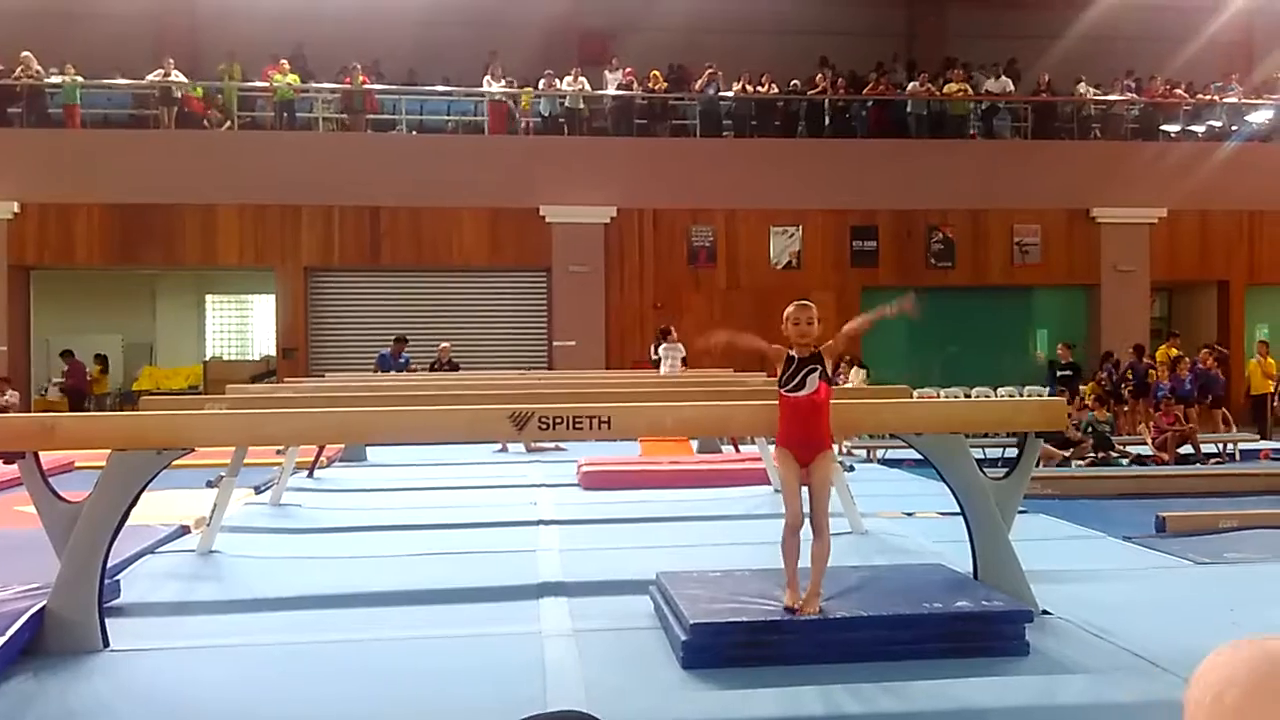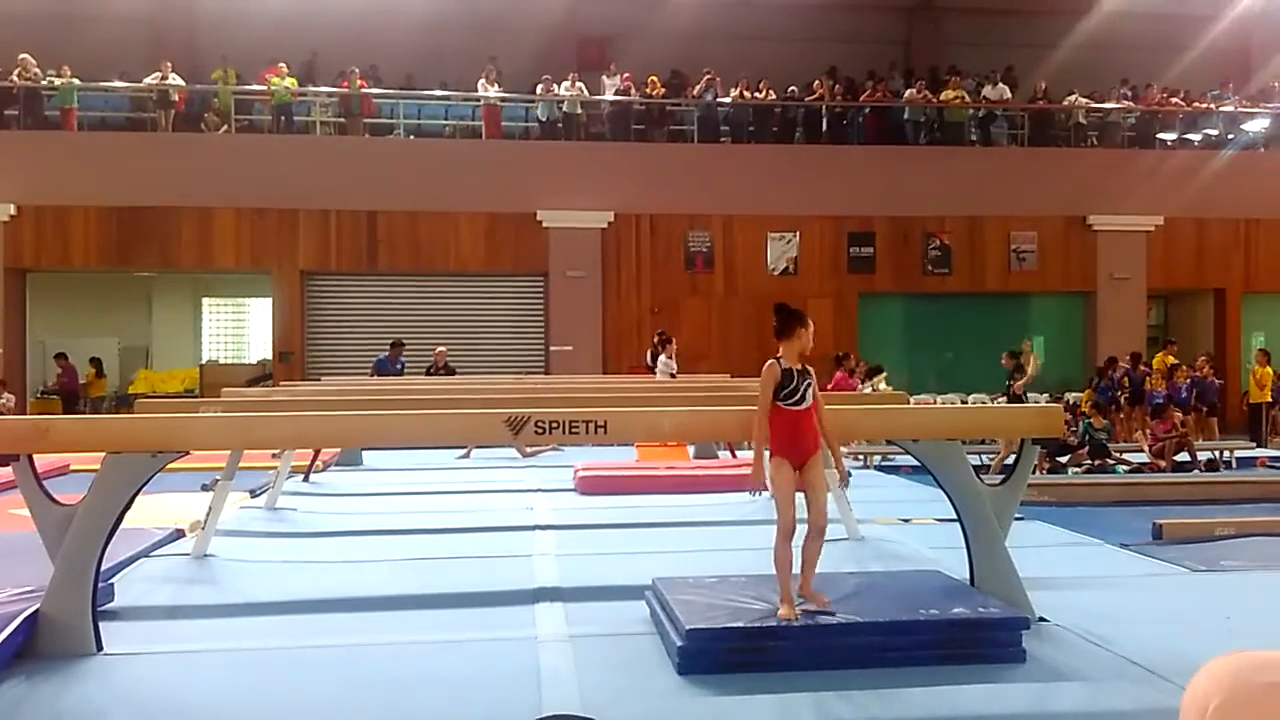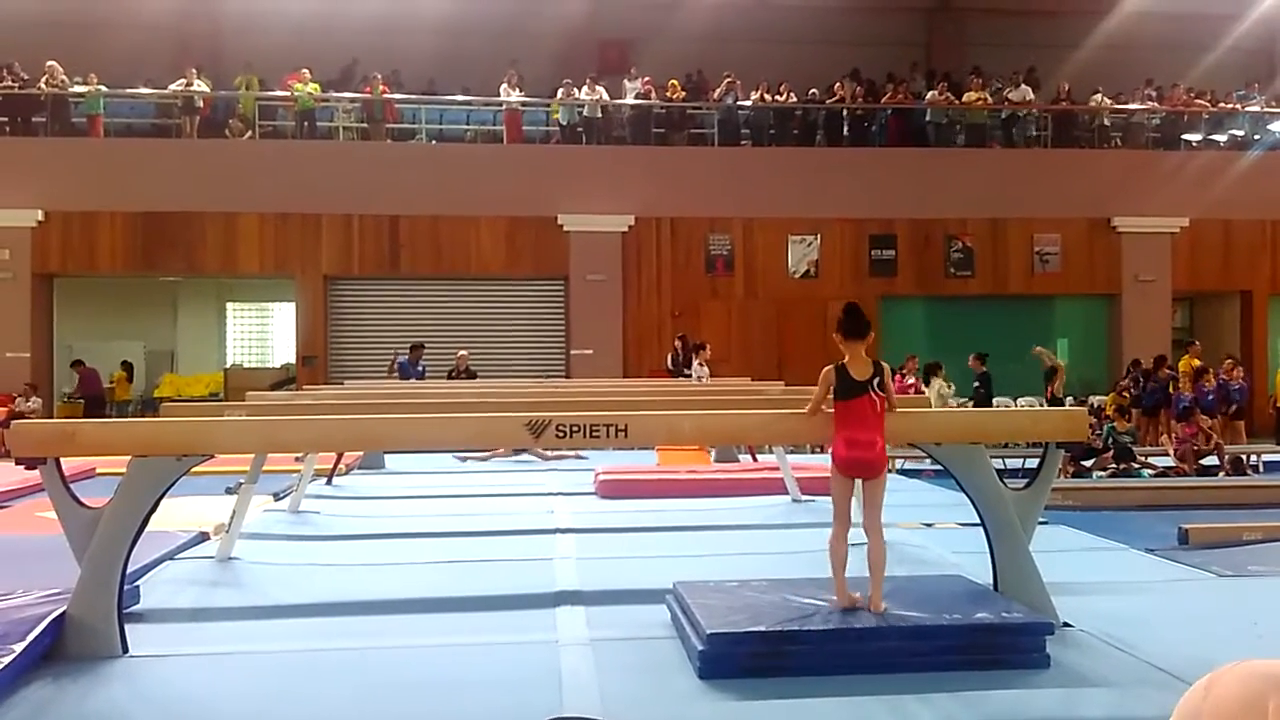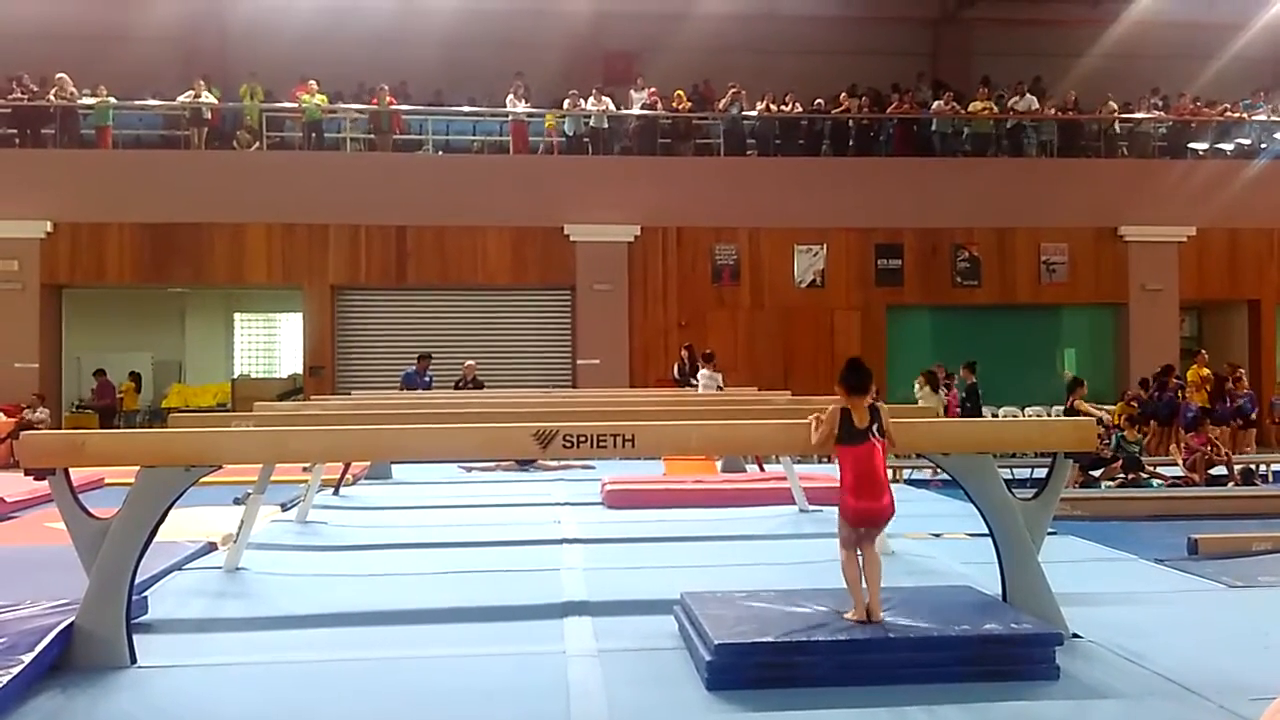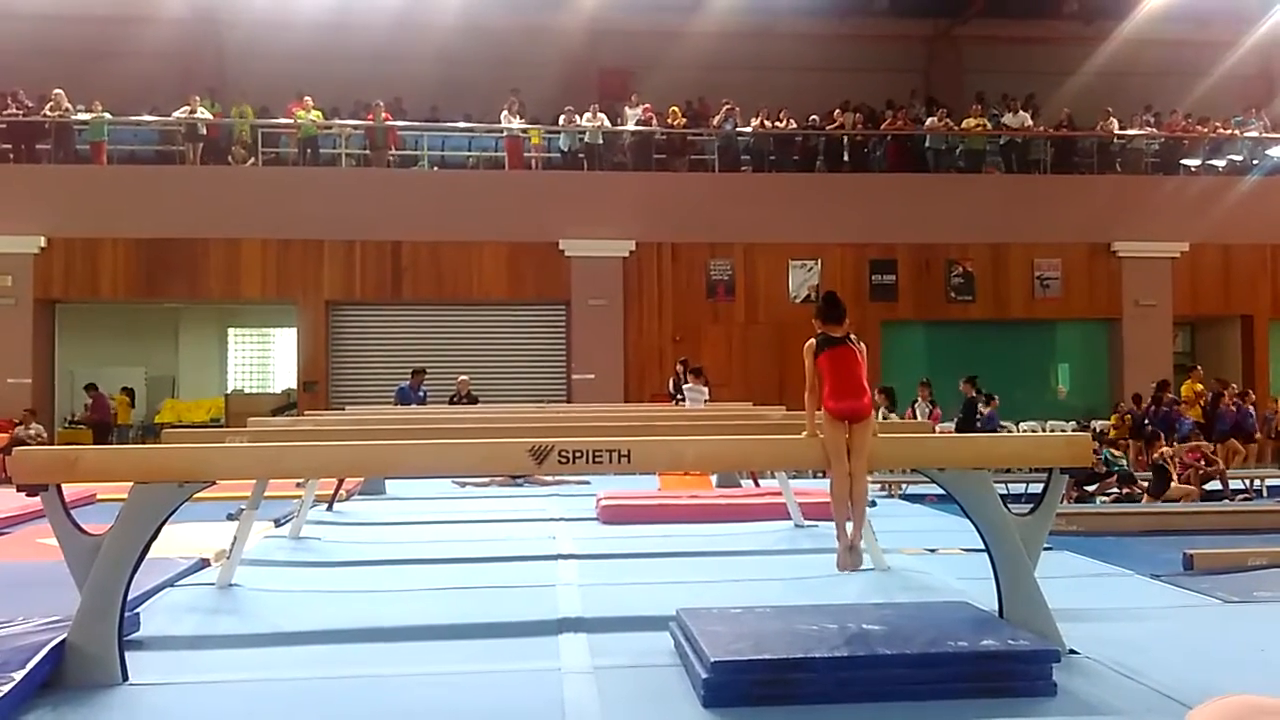
dt=1s
person 1, frame 1
left shoulder: (826, 356)
right shoulder: (780, 358)
left elbow: (851, 329)
right elbow: (757, 343)
left wrist: (887, 311)
right wrist: (726, 336)
left hip: (821, 449)
right hip: (788, 448)
left knee: (820, 522)
right knee: (793, 517)
left ankle: (814, 592)
right ankle: (791, 586)
person 1, frame 2
left shoulder: (809, 372)
right shoulder: (773, 369)
left elbow: (820, 419)
right elbow: (761, 418)
left wrist: (838, 459)
right wrist: (757, 464)
left hip: (811, 454)
right hip: (781, 456)
left knee: (819, 522)
right knee: (786, 527)
left ankle: (807, 586)
right ankle: (785, 598)
person 1, frame 3
left shoulder: (831, 373)
right shoulder: (883, 370)
left elbow: (812, 411)
right elbow: (892, 407)
left wrist: (813, 406)
left hip: (844, 456)
right hip: (875, 456)
left knee: (840, 524)
right knee: (874, 526)
left ankle: (842, 592)
right ankle: (876, 598)
person 1, frame 4
left shoulder: (837, 413)
right shoulder: (880, 411)
left elbow: (817, 443)
left wrist: (814, 422)
left hip: (853, 503)
right hip: (883, 504)
left knee: (848, 548)
right knee: (868, 546)
left ankle: (859, 608)
right ankle: (875, 607)
person 1, frame 5
left shoulder: (812, 345)
right shoulder: (858, 343)
left elbow: (812, 388)
left wrist: (810, 427)
right wrist: (872, 421)
left hip: (834, 405)
right hip: (862, 404)
left knee: (839, 470)
right knee: (859, 471)
left ankle: (842, 536)
right ankle: (856, 536)
